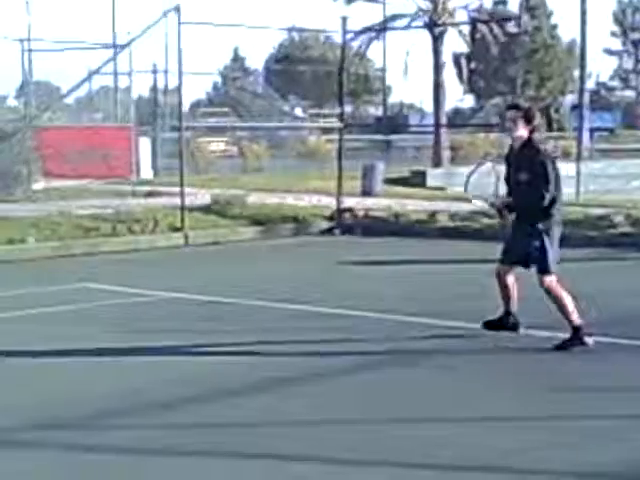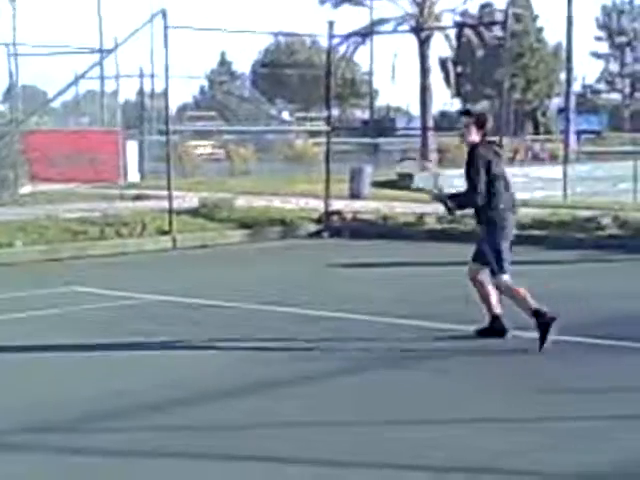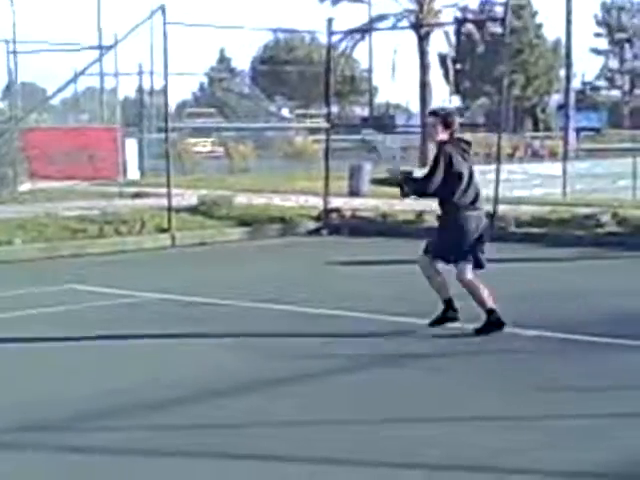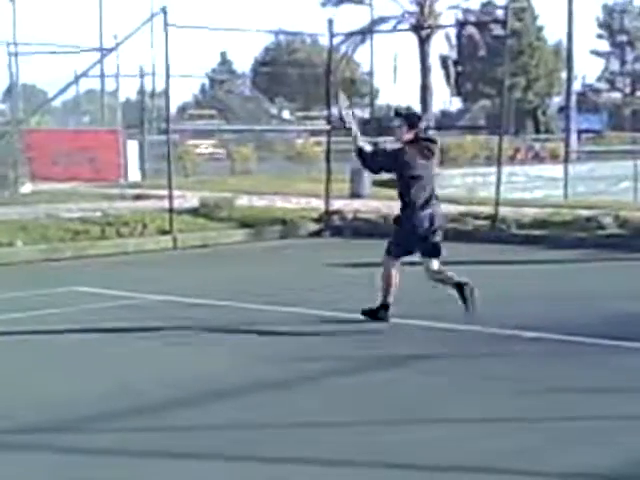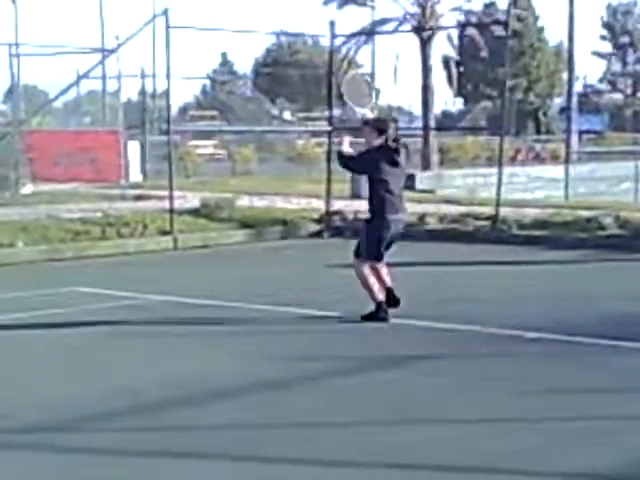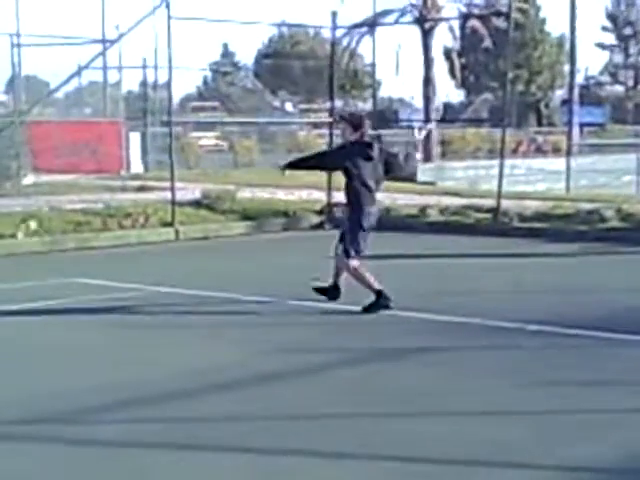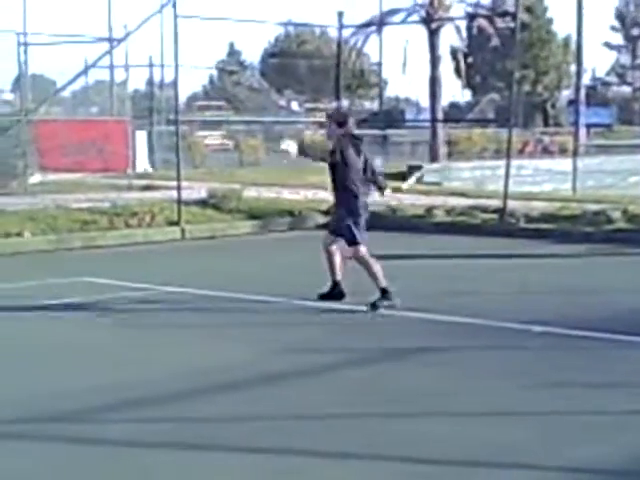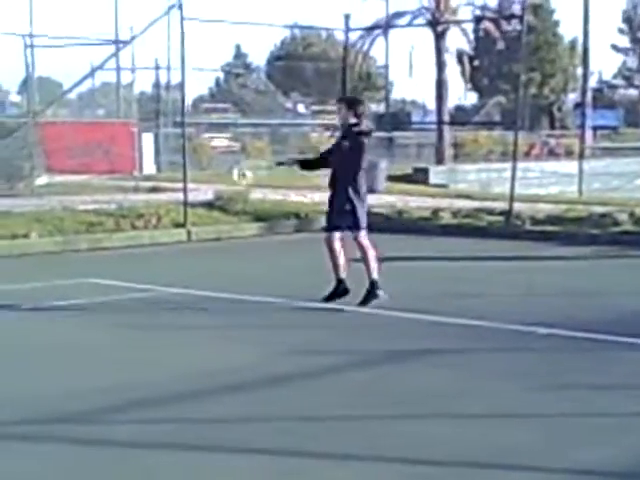
dt=0.2s
person 1, frame 1
left shoulder: (539, 155)
right shoulder: (512, 154)
left elbow: (545, 195)
left wrist: (510, 201)
right wrist: (506, 204)
left hip: (542, 226)
right hip: (521, 224)
left knee: (548, 282)
right knee: (503, 271)
left ankle: (580, 333)
right ankle: (509, 317)
person 1, frame 2
left shoulder: (479, 156)
right shoulder: (484, 154)
left elbow: (476, 196)
left wrist: (447, 199)
right wrist: (454, 200)
left hip: (495, 225)
right hip: (494, 223)
left knee: (502, 282)
right knee: (474, 272)
left ankle: (543, 317)
right ankle: (496, 323)
person 1, frame 3
left shoulder: (444, 152)
right shoulder: (457, 152)
left elbow: (430, 185)
right elbow: (443, 187)
left wrist: (404, 180)
right wrist: (409, 177)
left hip: (456, 220)
right hip: (475, 218)
left knee: (426, 262)
right knee: (466, 275)
left ankle: (449, 308)
right ankle: (493, 317)
person 1, frame 4
left shoulder: (404, 153)
right shoulder: (426, 150)
left elbow: (375, 165)
left wrist: (359, 147)
right wrist: (371, 148)
left hip: (412, 217)
right hip: (432, 215)
left knee: (390, 262)
right knee: (433, 269)
left ankle: (383, 309)
right ankle: (461, 286)
person 1, frame 5
left shoulder: (372, 156)
right shoulder: (396, 152)
left elbow: (346, 162)
left wrist: (343, 148)
left hip: (381, 219)
right hip: (398, 218)
left knee: (360, 265)
right knee: (374, 259)
left ankle: (381, 309)
right ankle: (389, 294)
person 1, frame 6
left shoulder: (346, 152)
right shoulder: (376, 148)
left elbow: (316, 161)
right elbow: (395, 165)
left wrist: (287, 165)
left hip: (359, 212)
right hip: (371, 210)
left knee: (349, 263)
right knee: (342, 245)
left ankle: (382, 296)
right ankle: (334, 288)
person 1, frame 7
left shoulder: (342, 145)
right shoulder: (352, 147)
left elbow: (330, 156)
right elbow: (370, 174)
right wrist: (381, 185)
left hip: (350, 206)
right hip: (345, 205)
left knee: (359, 253)
right knee: (329, 243)
left ankle: (386, 294)
right ankle: (336, 288)
person 1, frame 8
left shoulder: (359, 132)
right shoulder: (344, 136)
left elbow: (364, 132)
right elbow: (324, 159)
right wrist: (299, 162)
left hip: (351, 191)
right hip: (338, 193)
left knee: (360, 238)
right knee: (332, 239)
left ankle: (374, 285)
right ankle: (341, 284)
